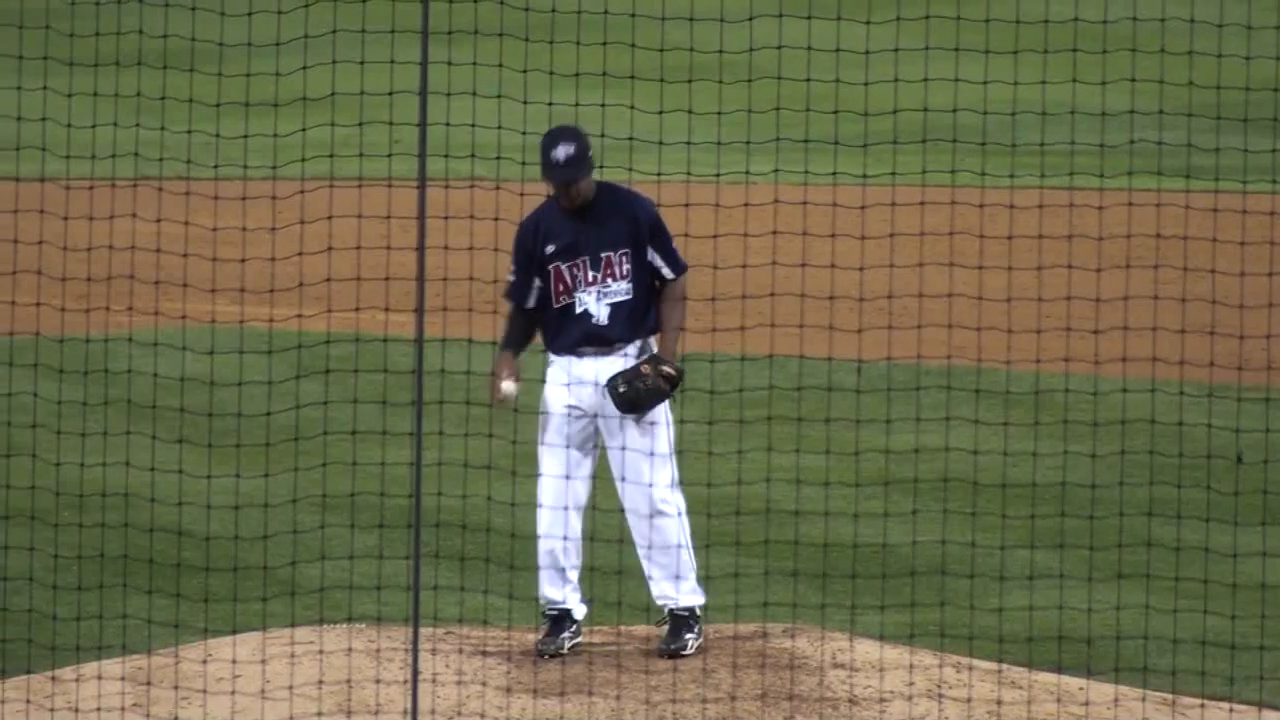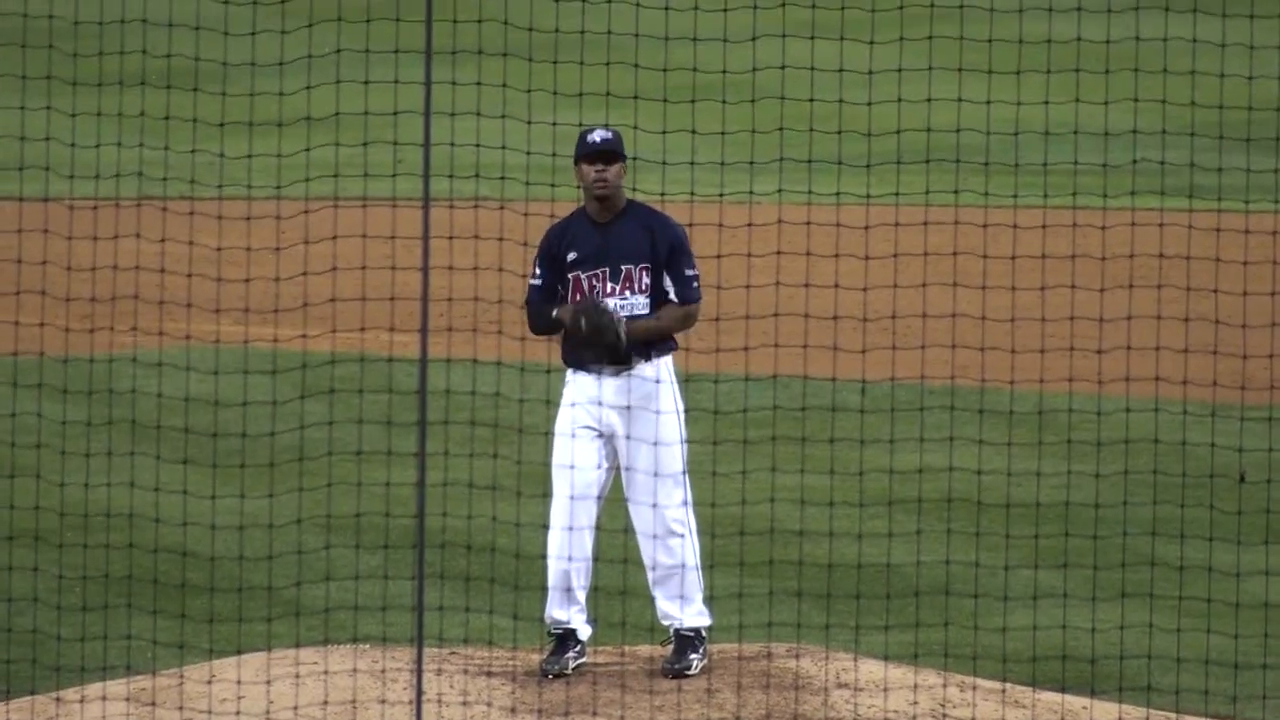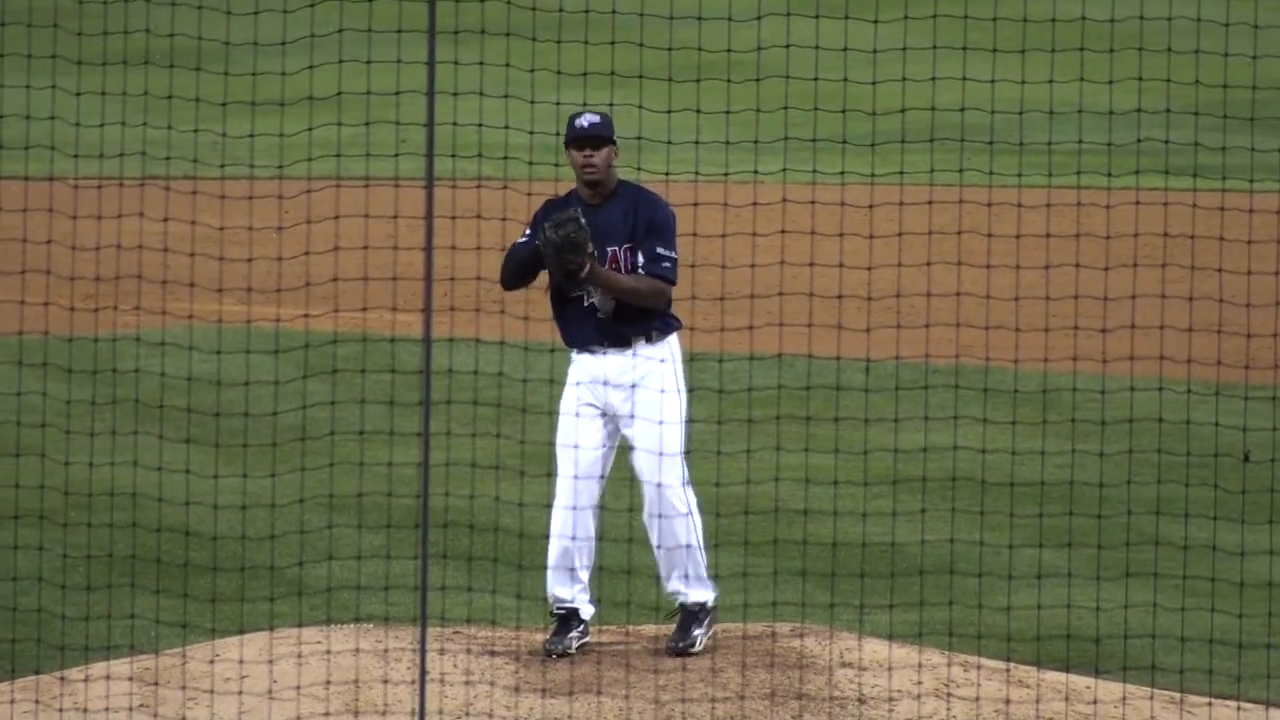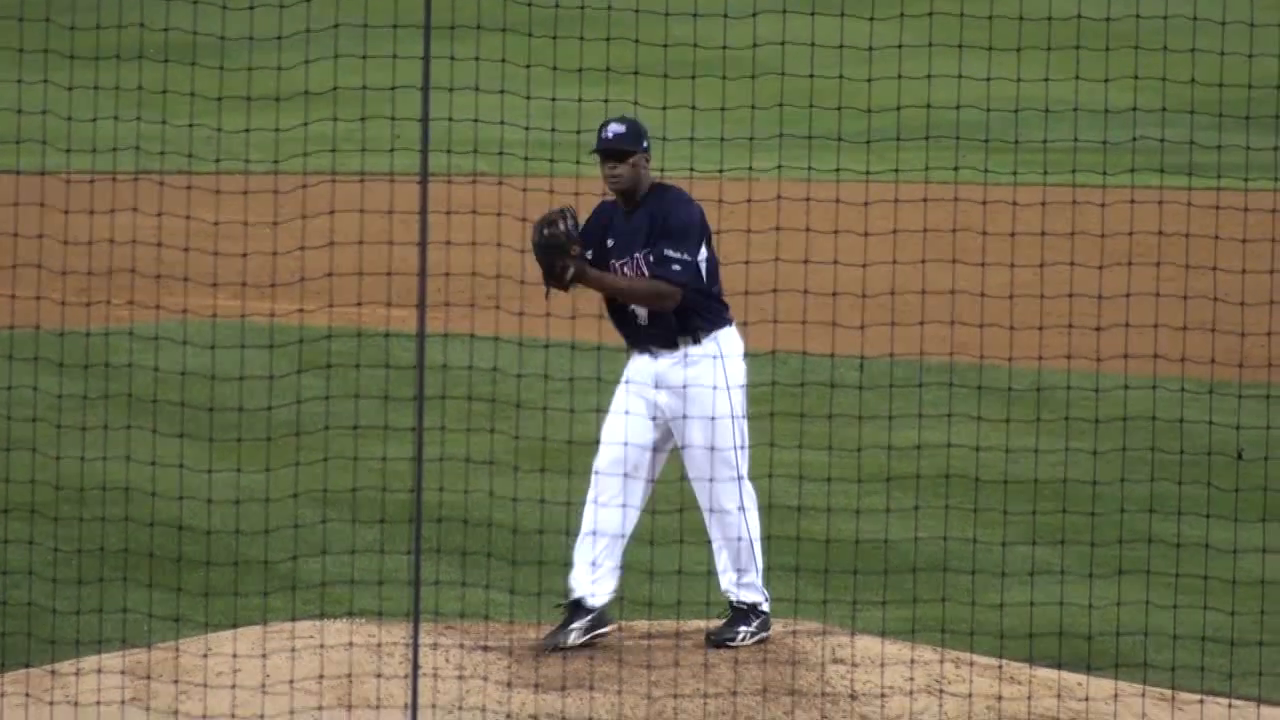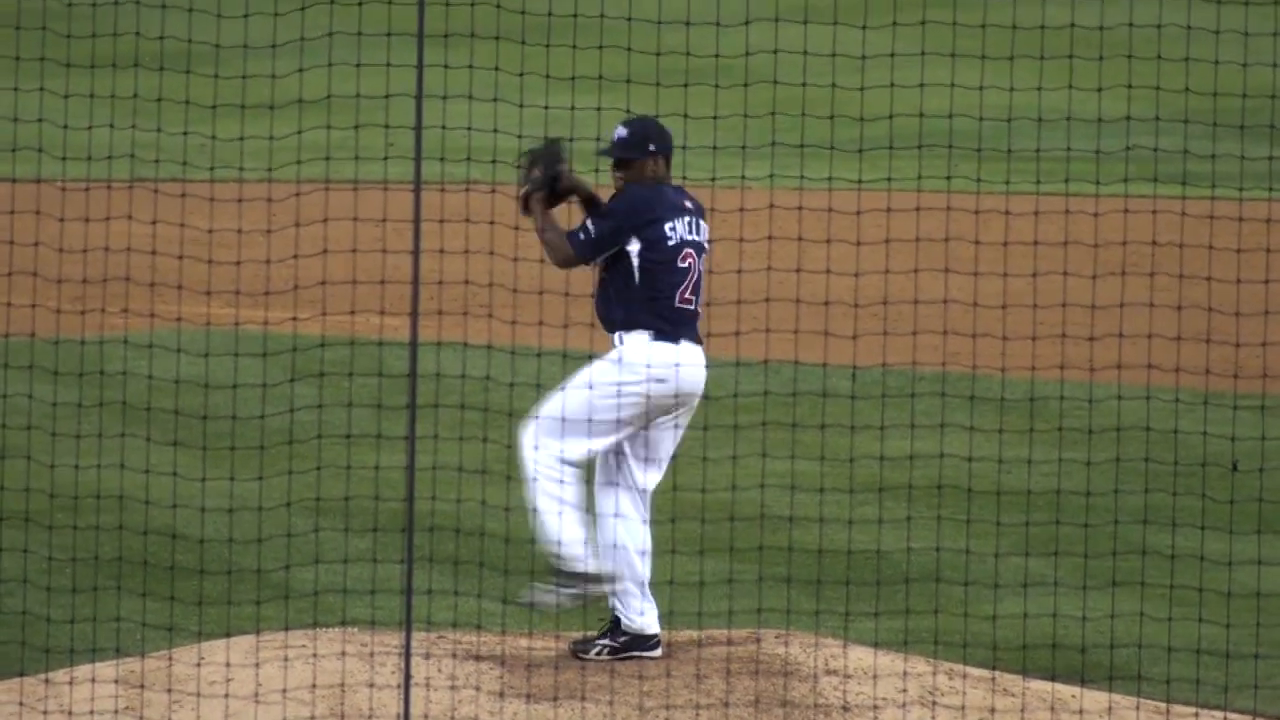
dt=0.5s
person 1, frame 1
left shoulder: (635, 211)
right shoulder: (534, 230)
left elbow: (673, 285)
right elbow: (526, 308)
left wrist: (666, 353)
right wrist: (508, 355)
left hip: (632, 365)
right hip: (567, 372)
left knee: (653, 492)
right knee: (558, 496)
left ankle: (684, 610)
right ankle: (563, 613)
person 1, frame 2
left shoulder: (660, 230)
right shoulder: (559, 238)
left elbow: (687, 309)
right elbow: (536, 316)
left wrist: (629, 329)
right wrist: (564, 316)
left hip: (647, 383)
right hip: (583, 386)
left knee: (664, 511)
right knee: (569, 512)
left ankle: (689, 630)
right ankle: (569, 631)
person 1, frame 3
left shoulder: (649, 209)
right shoulder: (554, 213)
left elbow: (656, 292)
right elbow: (509, 277)
left wrist: (590, 271)
right wrist: (540, 249)
left hip: (649, 359)
right hip: (587, 365)
left knee: (664, 482)
right knee: (575, 488)
left ankle: (694, 602)
right ankle: (571, 611)
person 1, frame 4
left shoulder: (678, 210)
right shoulder: (604, 218)
left elbow: (667, 294)
left wrist: (591, 276)
left hip: (705, 357)
right hip: (645, 365)
left knee: (722, 486)
right knee: (612, 478)
left ankle: (751, 605)
right ankle: (588, 602)
person 1, frame 5
left shoulder: (645, 201)
right shoulder: (682, 208)
left elbow: (567, 253)
left wrist: (539, 210)
right wrist: (583, 196)
left hip: (648, 358)
right hip: (686, 366)
left knee: (545, 442)
right knee: (621, 491)
left ankle: (580, 566)
right ankle: (635, 628)
